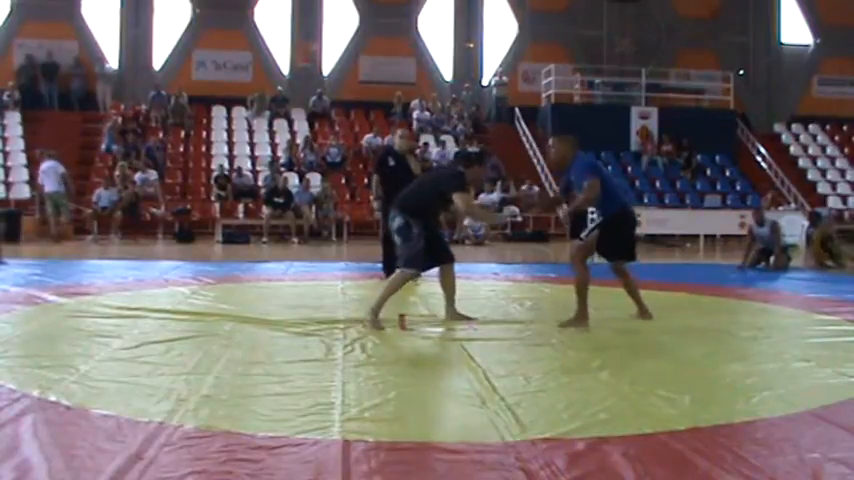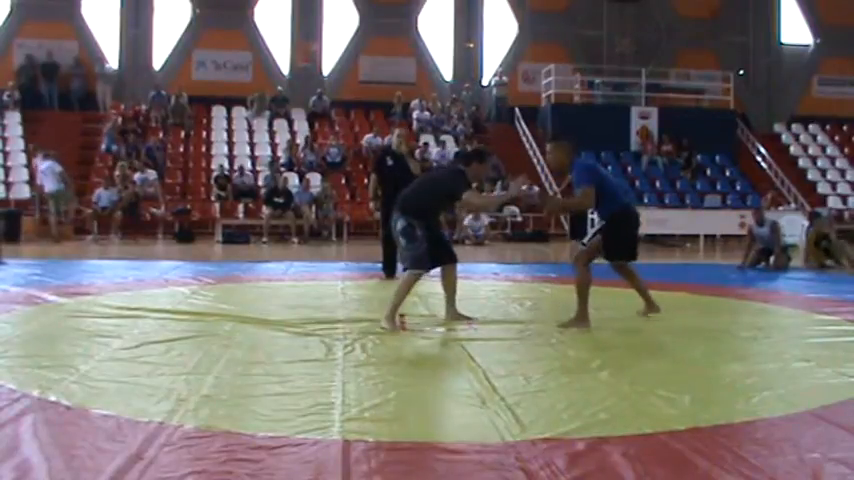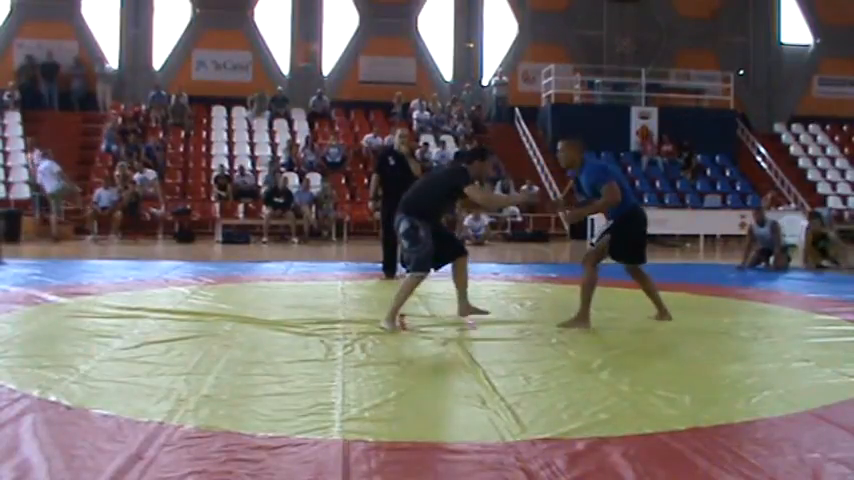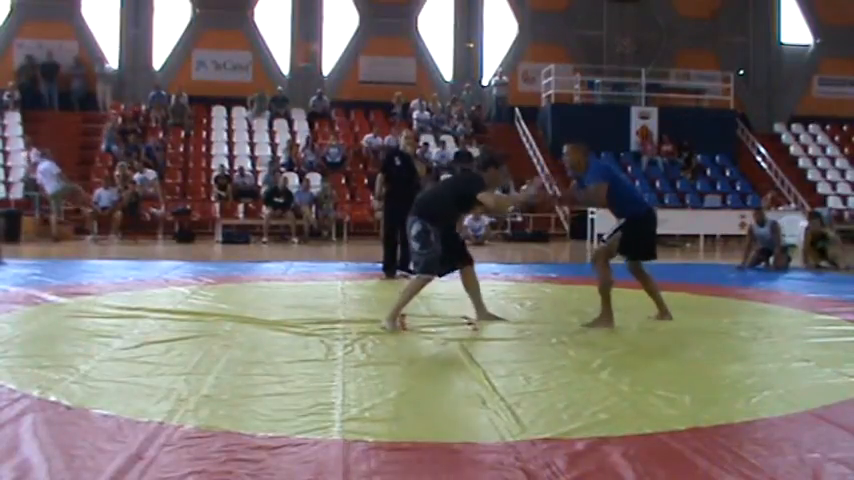
dt=0.2s
person 1, frame 1
left shoulder: (581, 165)
right shoulder: (571, 171)
left elbow: (593, 192)
right elbow: (567, 197)
left wrist: (570, 210)
left hip: (613, 218)
right hip: (619, 217)
left knee: (578, 256)
right knee: (617, 266)
left ankle: (582, 315)
right ankle: (643, 310)
person 1, frame 2
left shoulder: (581, 169)
right shoulder: (579, 169)
left elbow: (586, 202)
right elbow: (582, 202)
left wrist: (557, 203)
right wrist: (559, 204)
left hip: (618, 219)
right hip: (624, 216)
left knee: (581, 260)
right knee: (619, 264)
left ankle: (582, 317)
right ankle: (650, 304)
person 1, frame 3
left shoulder: (593, 169)
right shoulder: (582, 173)
left elbow: (614, 197)
right elbow: (592, 202)
left wrist: (582, 212)
right wrist: (572, 209)
left hip: (626, 219)
right hip: (632, 218)
left knee: (590, 260)
right knee: (633, 268)
left ankle: (583, 317)
right ankle: (662, 311)
person 1, frame 4
left shoulder: (598, 169)
right shoulder: (584, 176)
left elbow: (598, 198)
left wrist: (570, 194)
left hip: (637, 218)
right hip: (640, 217)
left knee: (600, 258)
right knee: (634, 266)
left ankle: (606, 316)
right ankle: (663, 310)
person 2, frame 1
left shoulder: (453, 177)
right shoulder: (455, 178)
left elbow: (461, 207)
right elbow: (465, 208)
right wrist: (494, 218)
left hip: (423, 218)
right hip: (405, 217)
left knee: (446, 260)
right knee: (410, 269)
left ankle: (451, 311)
right ankle: (373, 312)
person 2, frame 2
left shoulder: (456, 175)
right shoulder: (458, 177)
left elbow: (470, 204)
right elbow: (480, 203)
right wrist: (510, 193)
left hip: (427, 218)
right hip: (408, 217)
left knee: (448, 261)
right knee: (417, 269)
left ankle: (451, 311)
right ankle: (389, 317)
person 2, frame 3
left shoulder: (457, 174)
right shoulder: (459, 175)
left elbow: (480, 201)
right elbow: (483, 198)
right wrist: (520, 198)
left hip: (427, 218)
right hip: (411, 219)
left knee: (458, 254)
right knee: (419, 271)
left ankle: (463, 305)
right ankle: (390, 318)
person 2, frame 4
left shoulder: (470, 182)
right shoulder: (474, 182)
right elbow: (494, 203)
right wrist: (528, 195)
left hip: (439, 223)
right hip: (423, 222)
left knee: (466, 263)
right knee: (426, 273)
left ankle: (481, 313)
right ankle: (391, 317)
person 3, frame 1
left shoulder: (411, 156)
right shoulder: (385, 155)
left elbow: (417, 171)
right elbow: (376, 177)
left wrist: (408, 153)
right wrist: (376, 198)
right hip: (390, 201)
right knee: (389, 235)
right ankle: (389, 269)
person 3, frame 2
left shoulder: (408, 155)
right shoulder: (383, 154)
left elbow: (416, 171)
right elbow: (374, 177)
left wrist: (406, 155)
right wrist: (373, 198)
right hip: (388, 201)
right knee: (388, 235)
right ankle: (389, 269)
person 3, frame 3
left shoulder: (410, 155)
right shoulder: (385, 154)
left elbow: (417, 172)
right elbow: (376, 176)
left wrist: (407, 156)
right wrist: (372, 198)
right hip: (389, 200)
right knee: (389, 235)
right ankle: (389, 269)
person 3, frame 4
left shoulder: (413, 157)
right shoulder: (391, 155)
right elbow: (381, 176)
left wrist: (412, 157)
right wrist: (378, 197)
left hip: (410, 200)
right hip: (393, 200)
left knee: (408, 234)
right knee: (390, 235)
left ankle: (403, 265)
right ankle: (389, 268)
